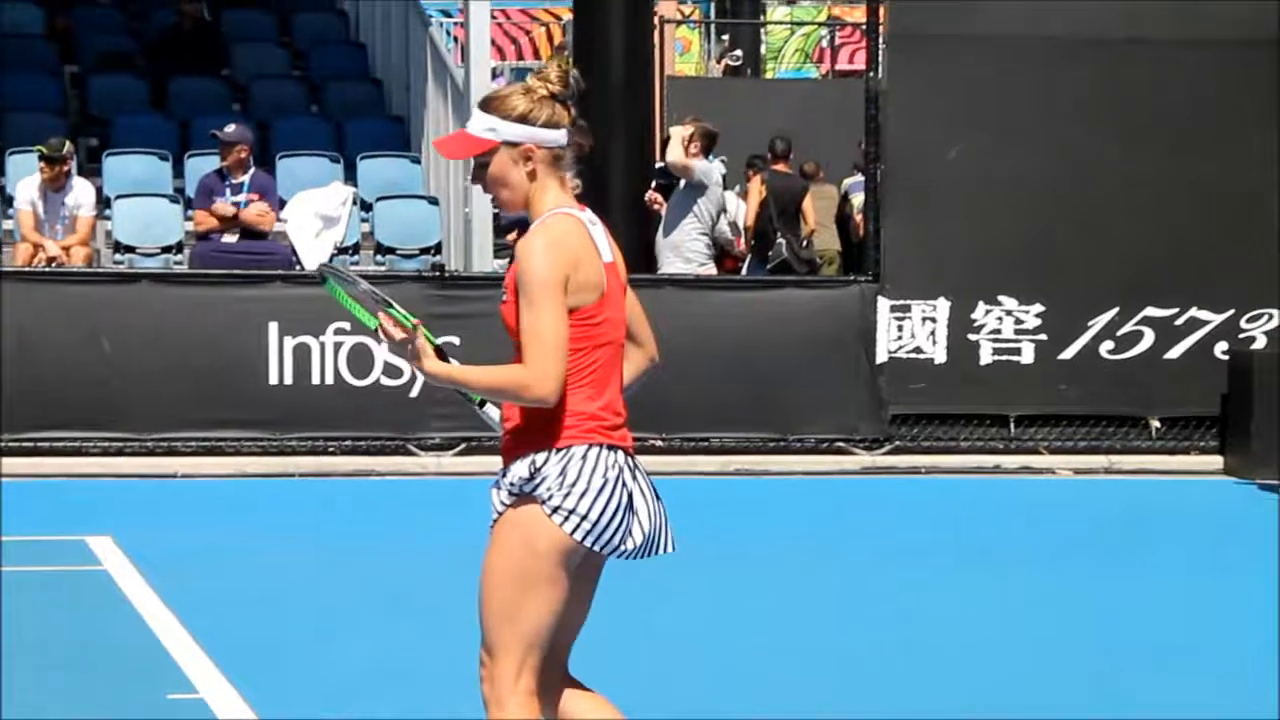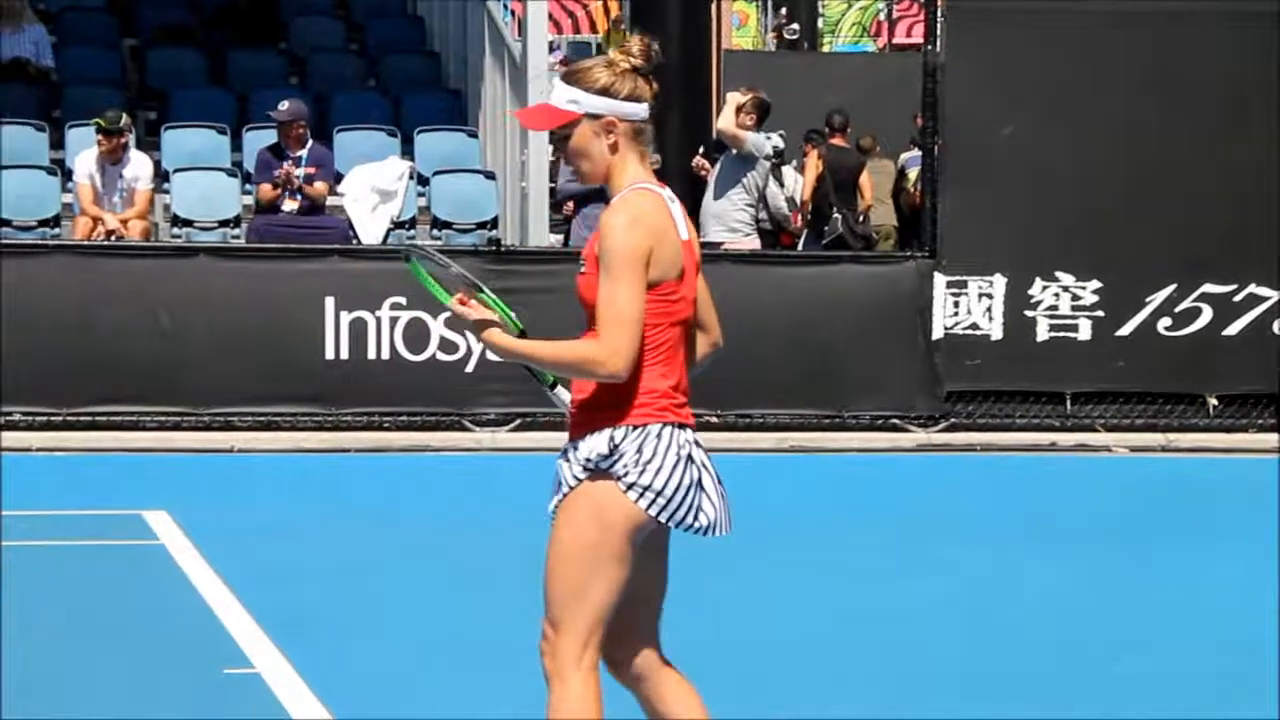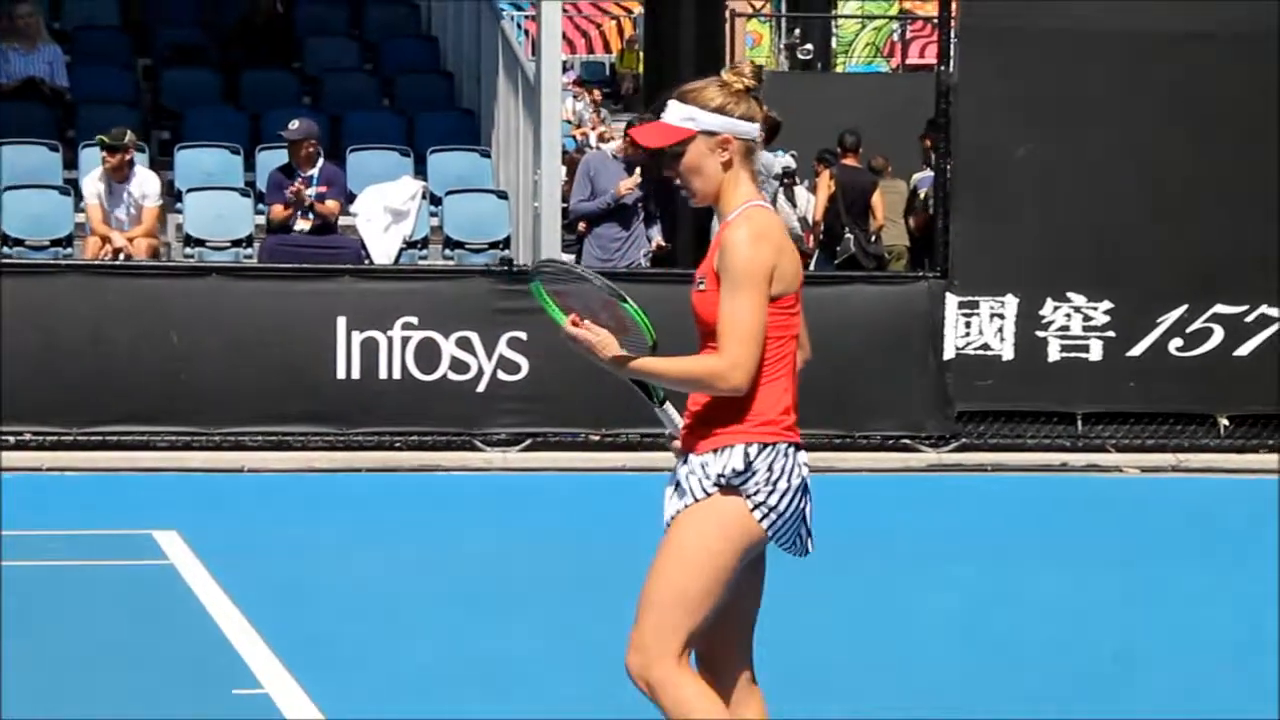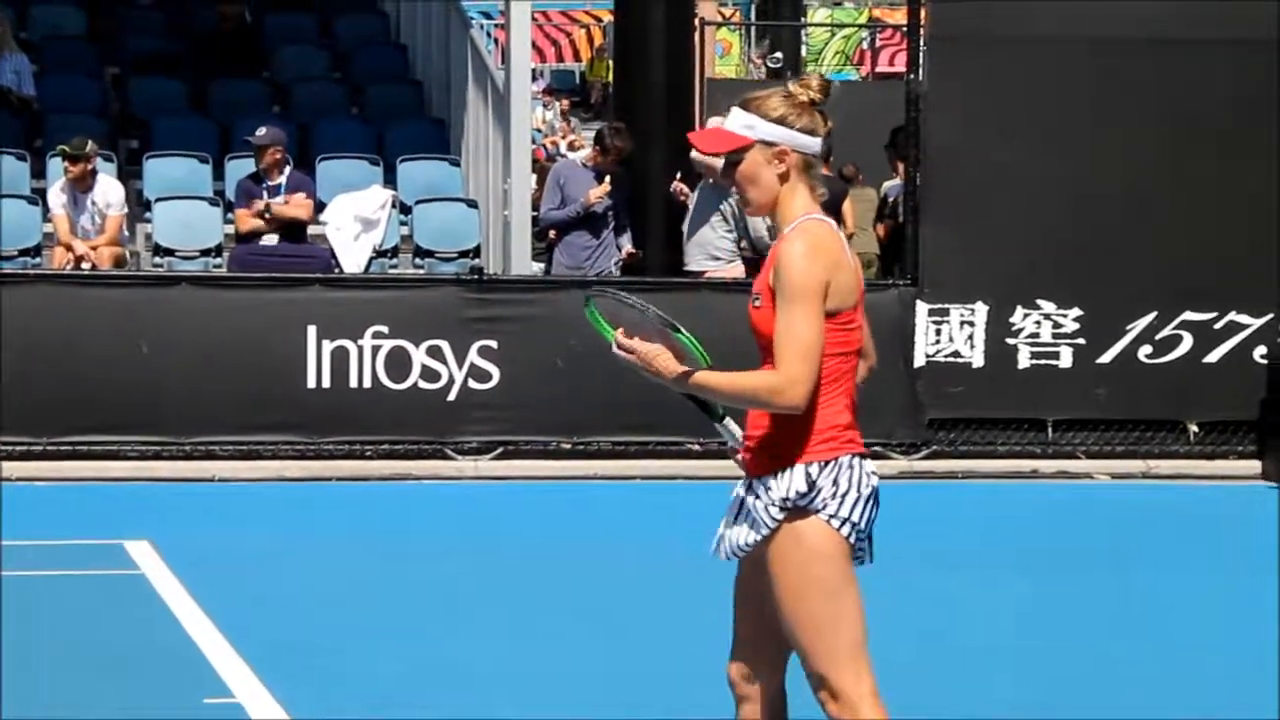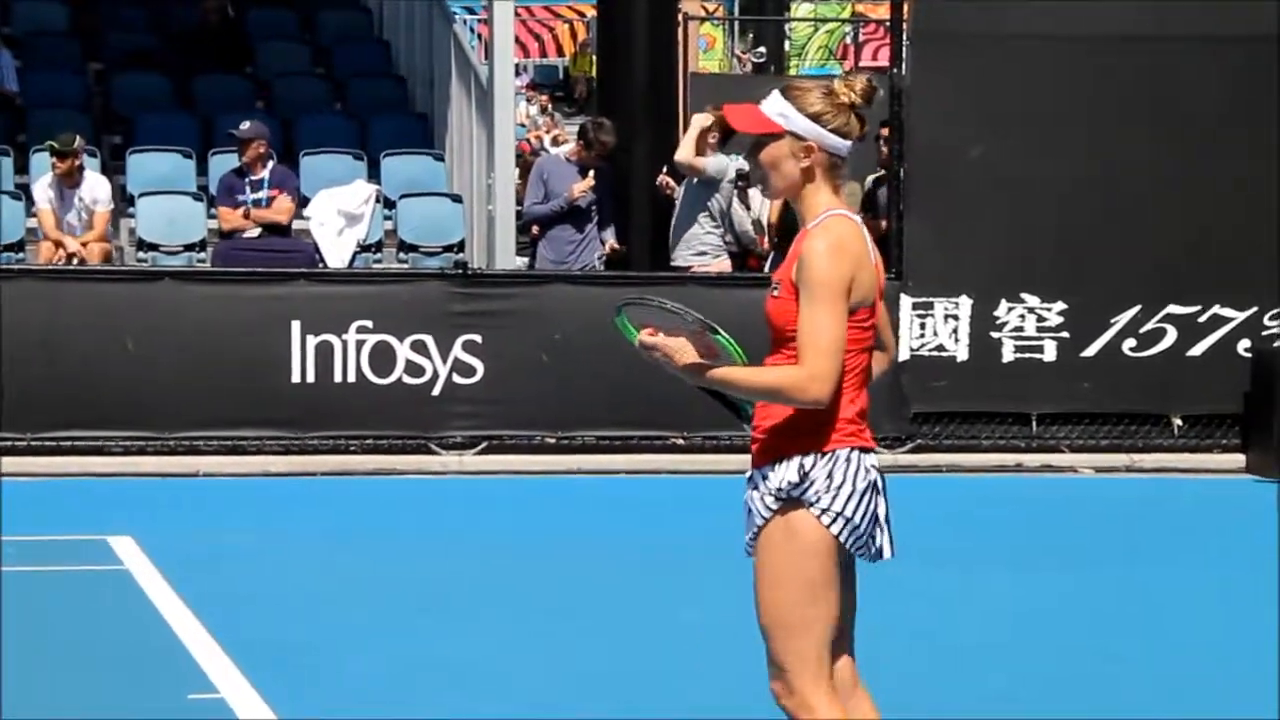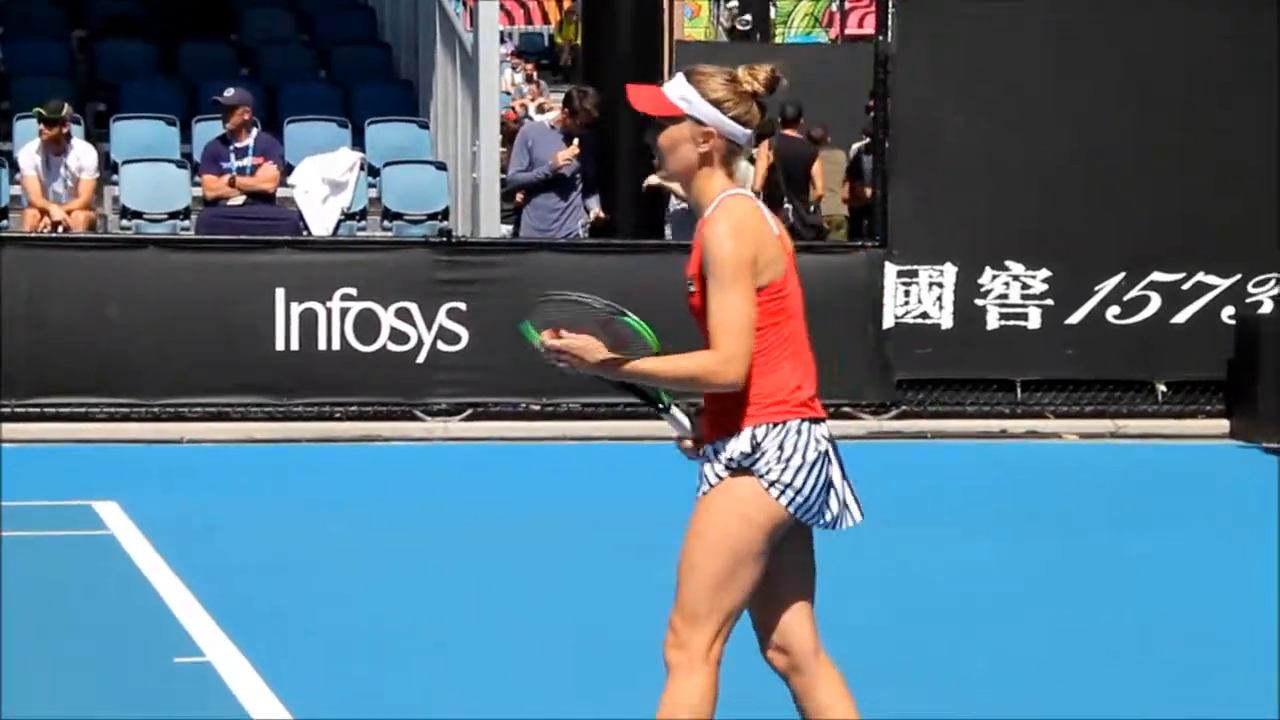
dt=0.5s
person 1, frame 1
left shoulder: (545, 243)
right shoulder: (589, 231)
left elbow: (541, 384)
right elbow: (642, 350)
left wrist: (433, 367)
left hip: (555, 473)
right hip: (594, 468)
person 1, frame 2
left shoulder: (627, 218)
right shoulder: (664, 209)
left elbow: (612, 357)
right elbow: (706, 335)
left wrist: (503, 341)
left hip: (624, 451)
right hip: (651, 446)
left knee: (567, 652)
right knee: (633, 654)
person 1, frame 3
left shoulder: (746, 233)
right shoulder: (754, 230)
left elbow: (732, 370)
right elbow: (796, 350)
left wrist: (620, 359)
left hip: (739, 467)
right hip: (734, 465)
left knee: (654, 659)
person 1, frame 4
left shoulder: (802, 249)
right shoulder: (816, 241)
left elbow: (791, 387)
right elbow: (863, 356)
left wrist: (679, 374)
left hip: (807, 485)
right hip: (789, 484)
person 1, frame 5
left shoulder: (825, 243)
right shoulder: (841, 235)
left elbow: (813, 382)
right elbow: (881, 350)
left wrist: (698, 368)
left hip: (809, 474)
right hip: (814, 471)
person 1, frame 6
left shoulder: (727, 228)
right shoulder: (736, 216)
left elbow: (726, 366)
left wrist: (612, 365)
right wrist: (709, 423)
left hip: (761, 449)
right hip: (774, 445)
left knee: (688, 648)
right knee: (792, 646)
